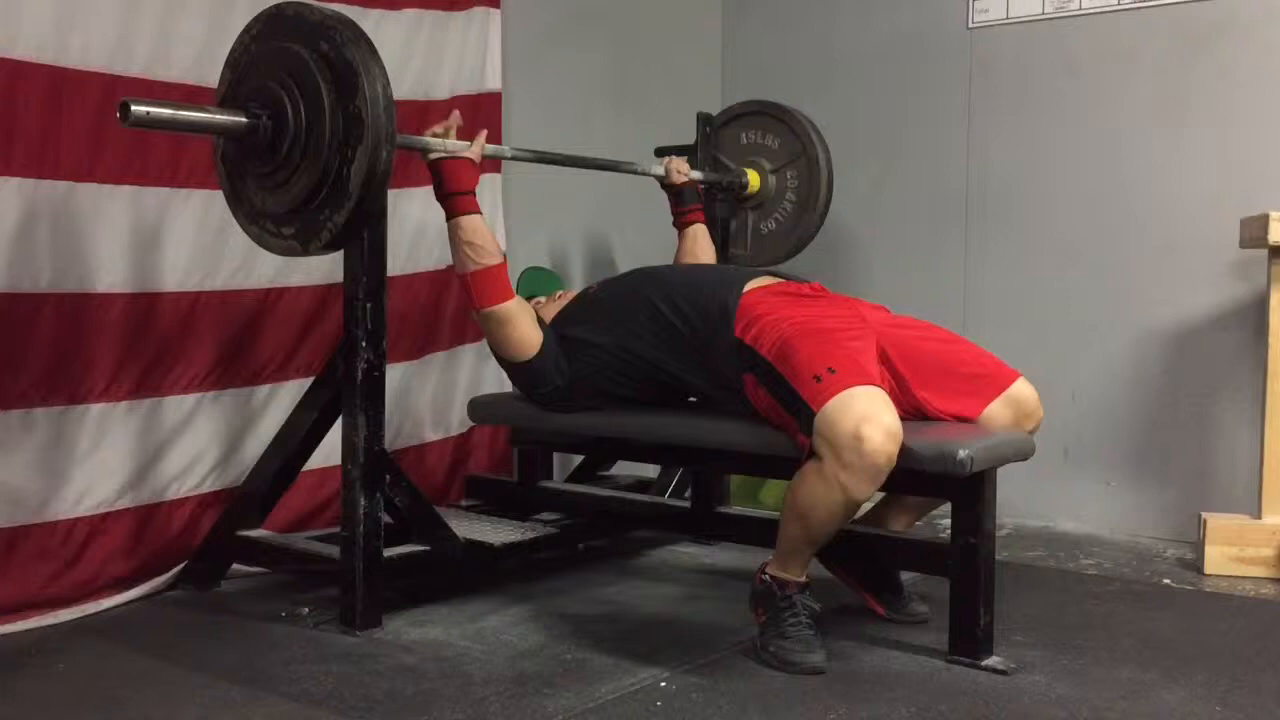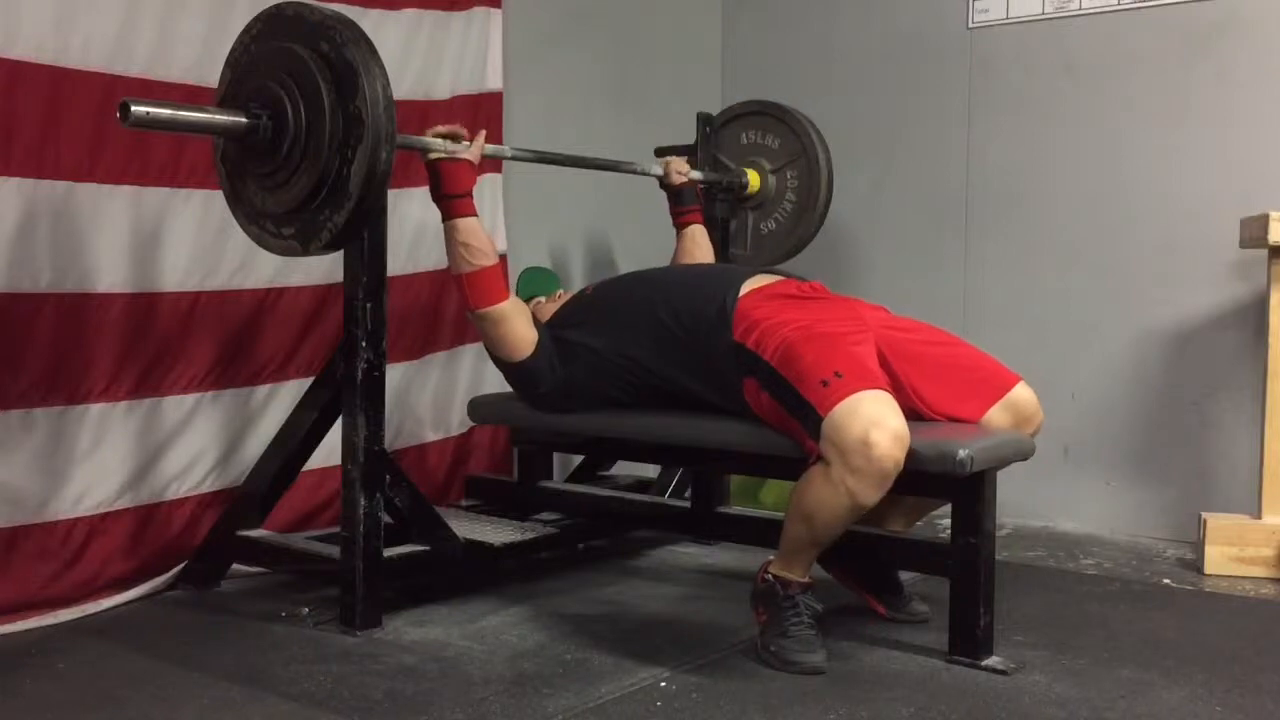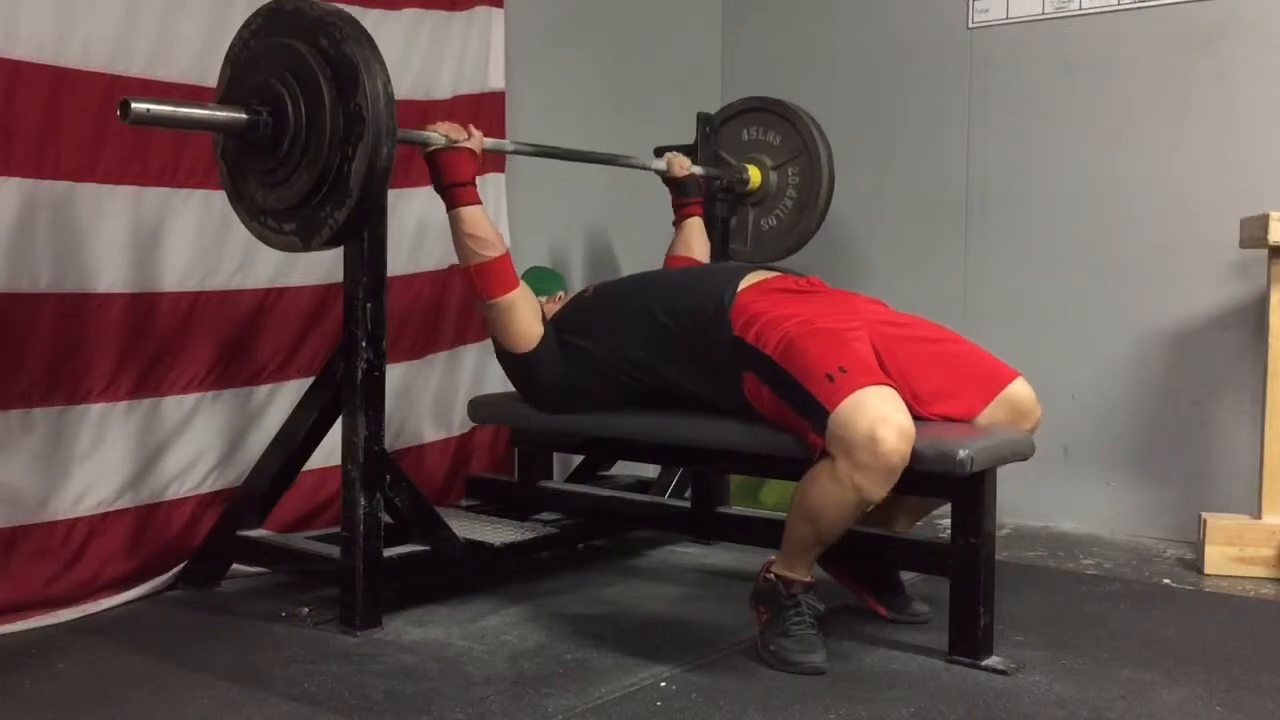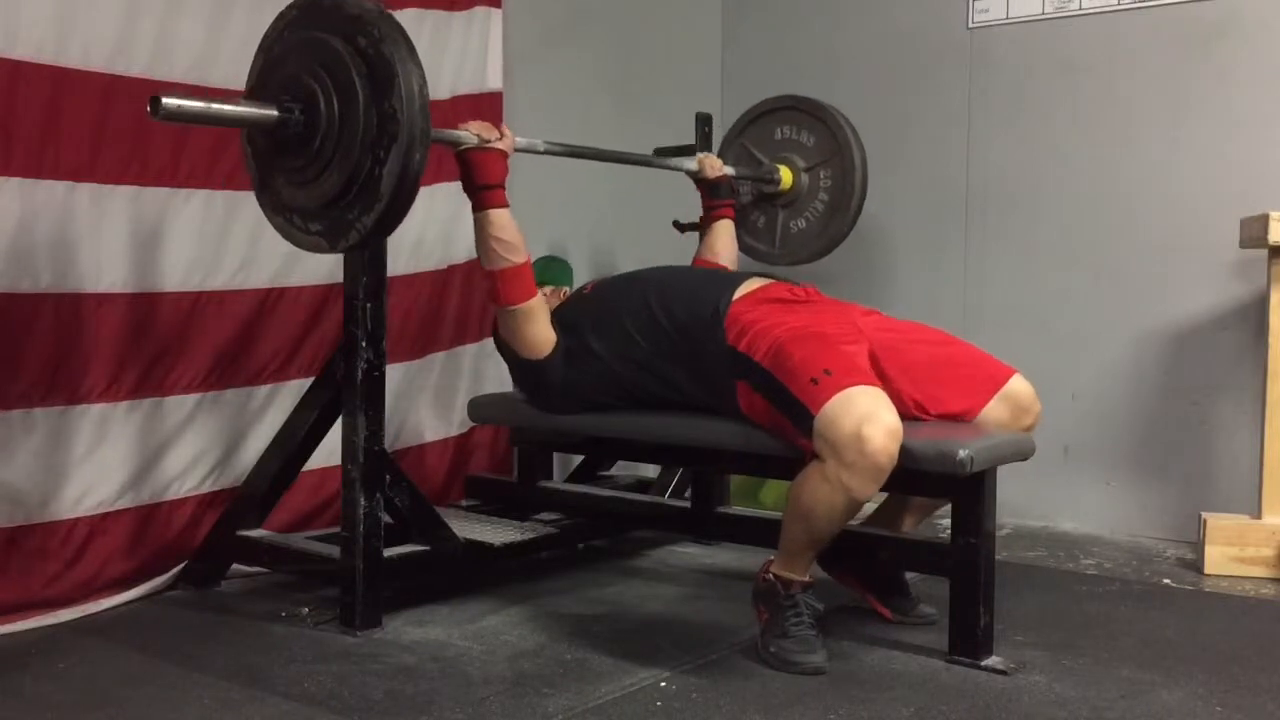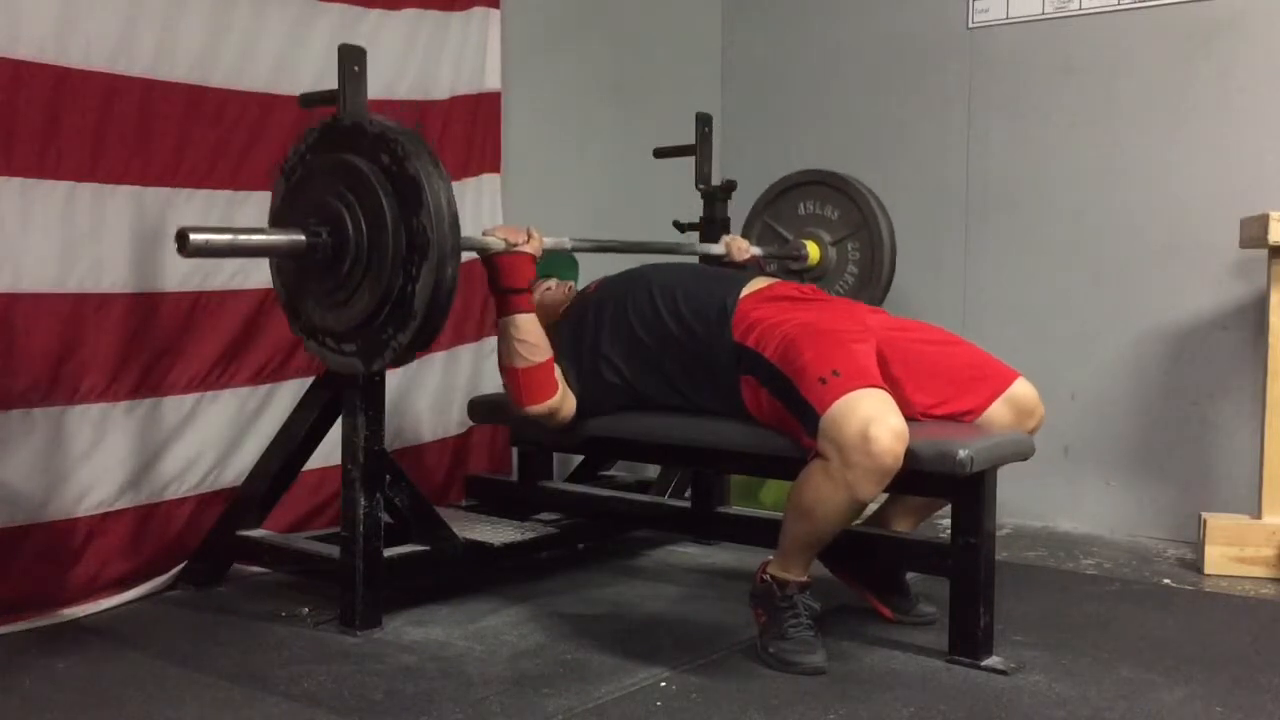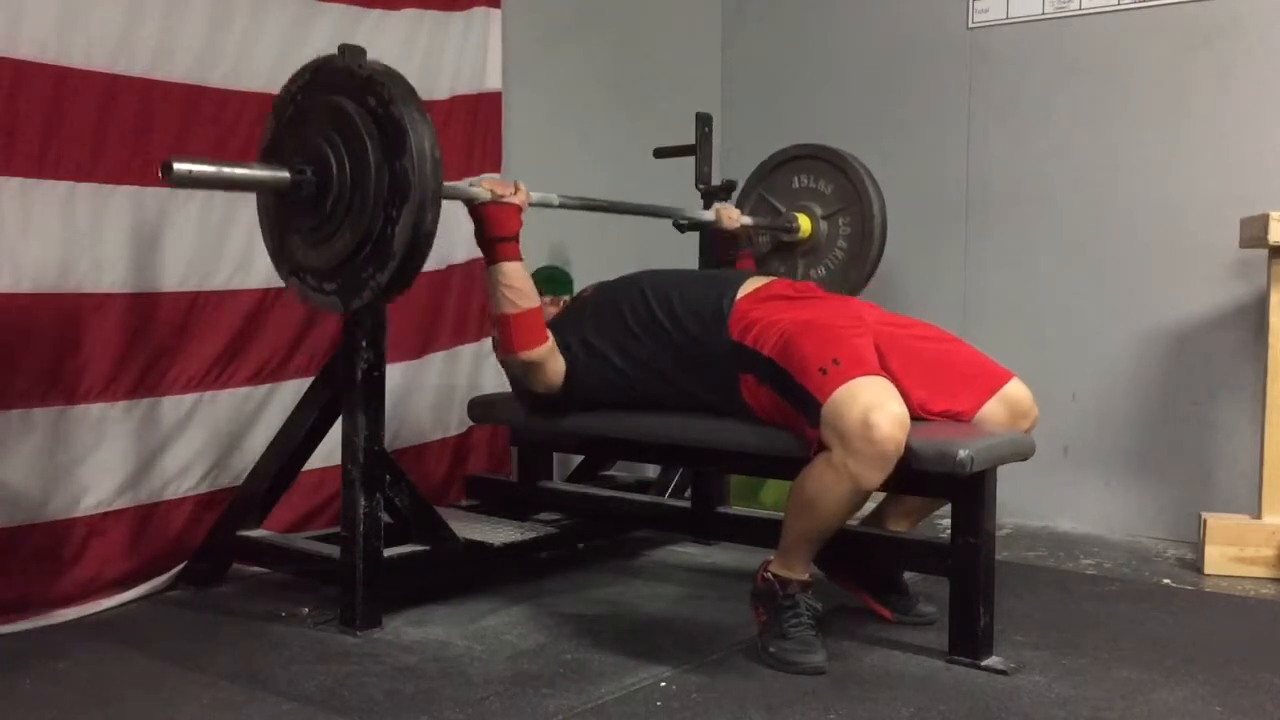
dt=0.7s
person 1, frame 1
left shoulder: (612, 321)
right shoulder: (558, 364)
left elbow: (696, 287)
right elbow: (490, 292)
left wrist: (684, 196)
right wrist: (456, 182)
left knee: (1015, 411)
right knee: (868, 441)
left ankle: (863, 545)
right ankle: (781, 585)
person 1, frame 2
left shoulder: (604, 323)
right shoulder: (554, 365)
left elbow: (696, 288)
right elbow: (486, 294)
left wrist: (685, 197)
right wrist: (452, 185)
left knee: (1015, 413)
right knee: (874, 443)
left ankle: (864, 546)
right ankle: (783, 586)
person 1, frame 3
left shoulder: (613, 322)
right shoulder: (556, 370)
left elbow: (689, 274)
right elbow: (496, 285)
left wrist: (687, 194)
right wrist: (456, 181)
left knee: (1014, 410)
right knee: (881, 439)
left ankle: (867, 551)
right ankle: (785, 586)
person 1, frame 4
left shoulder: (626, 322)
right shoulder: (557, 367)
left elbow: (713, 278)
right elbow: (510, 287)
left wrist: (719, 197)
right wrist: (486, 183)
left knee: (1014, 407)
right knee: (870, 438)
left ankle: (870, 552)
right ankle: (785, 585)
person 1, frame 5
left shoulder: (623, 313)
right shoulder: (560, 349)
right elbow: (539, 402)
left wrist: (744, 266)
right wrist: (511, 280)
left knee: (1017, 411)
right knee: (873, 442)
left ankle: (870, 553)
right ankle: (782, 585)
person 1, frame 6
left shoulder: (599, 323)
right shoulder: (561, 355)
right elbow: (525, 352)
left wrist: (738, 242)
right wrist: (500, 236)
left knee: (1011, 411)
right knee: (877, 430)
left ankle: (868, 552)
right ankle: (784, 584)
